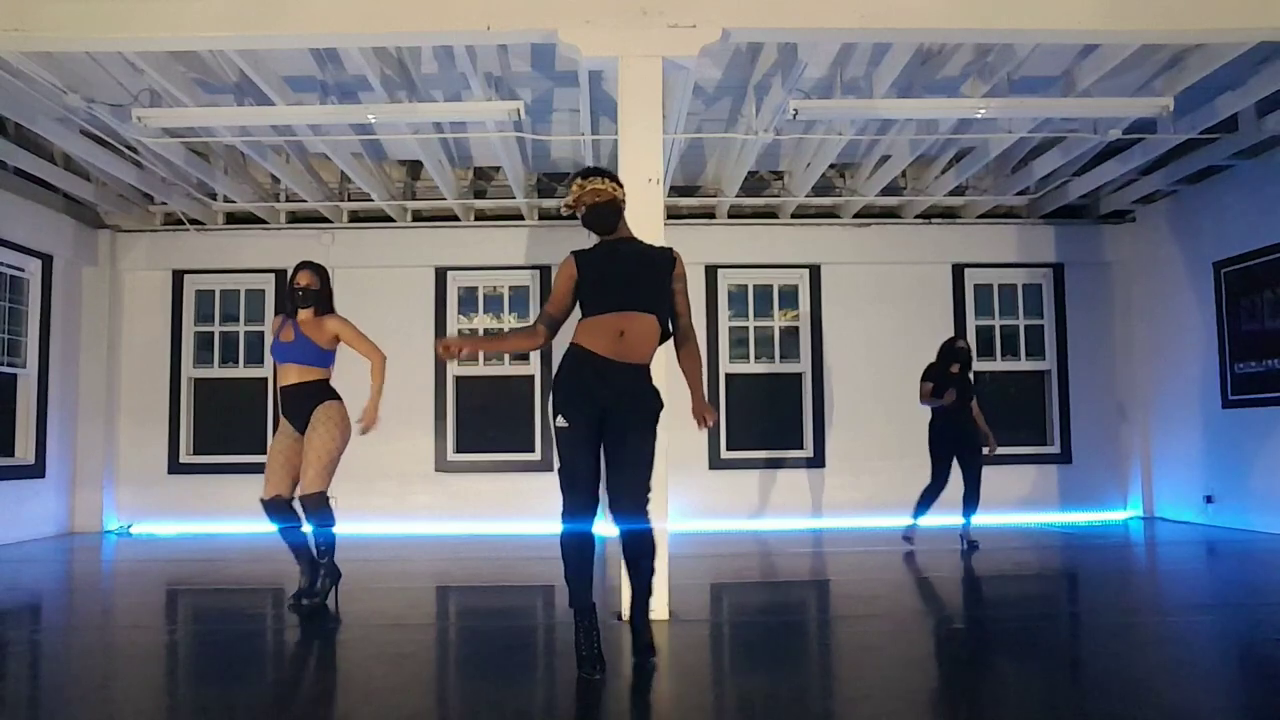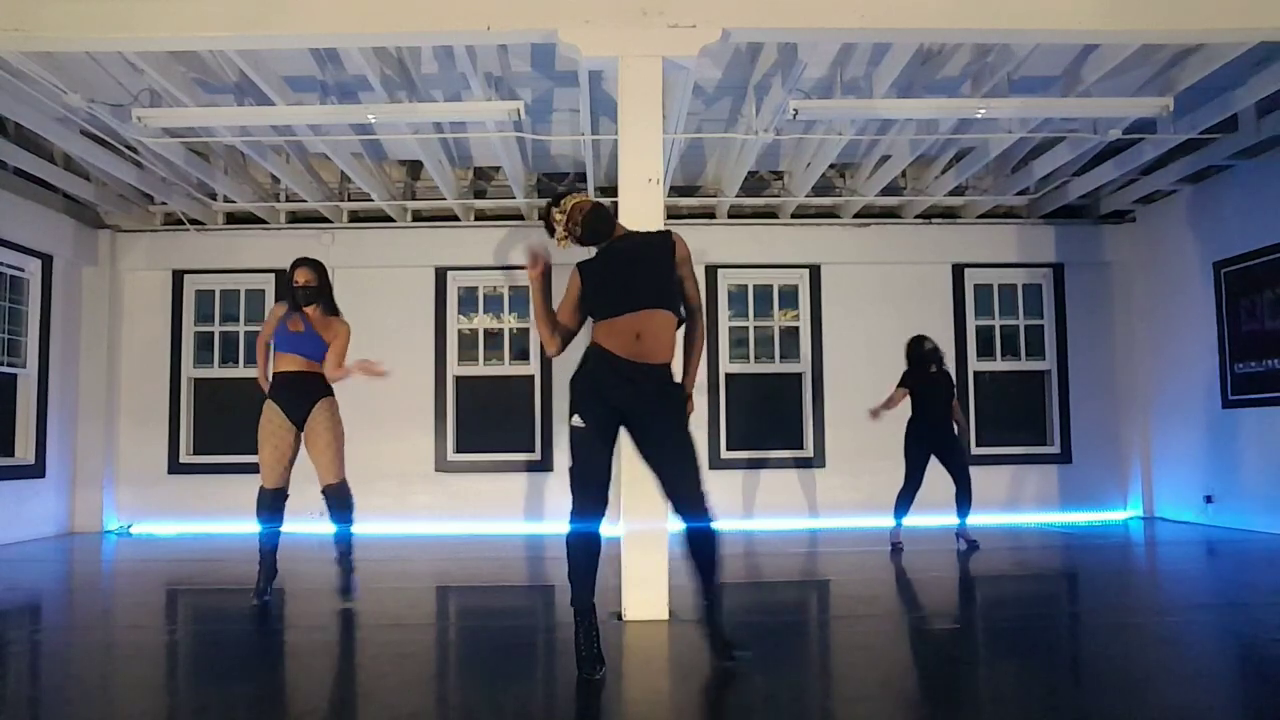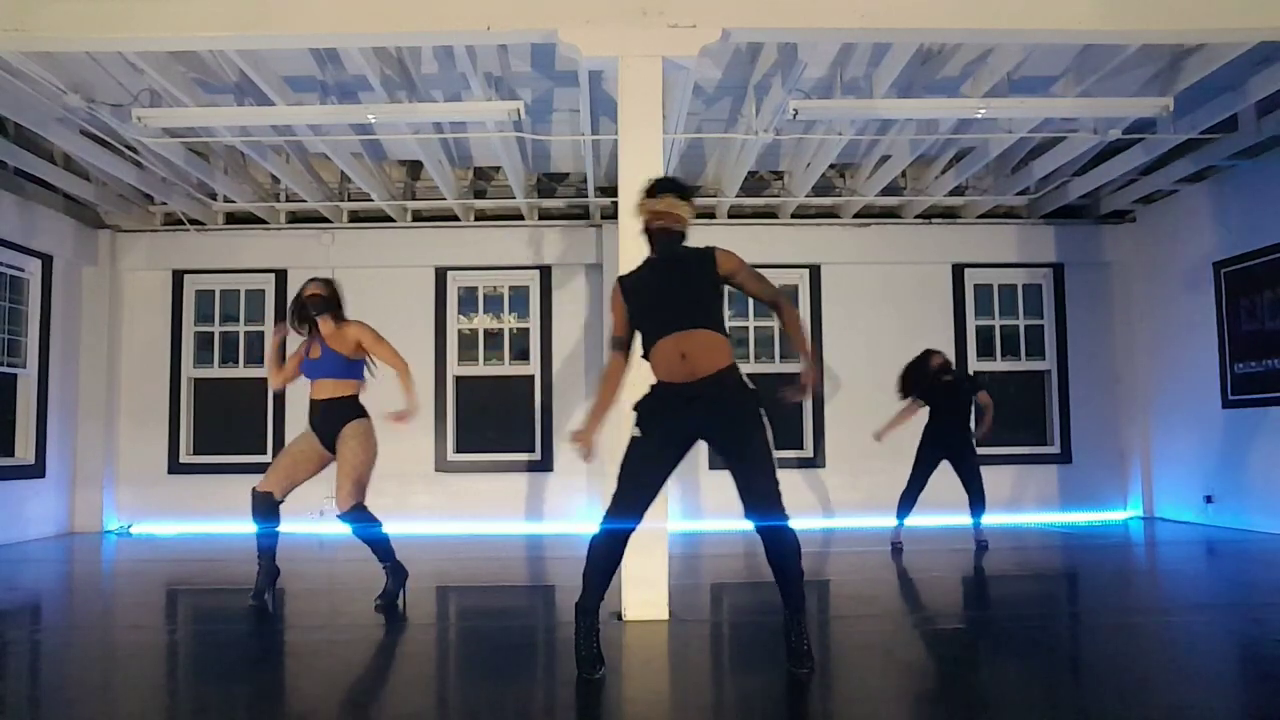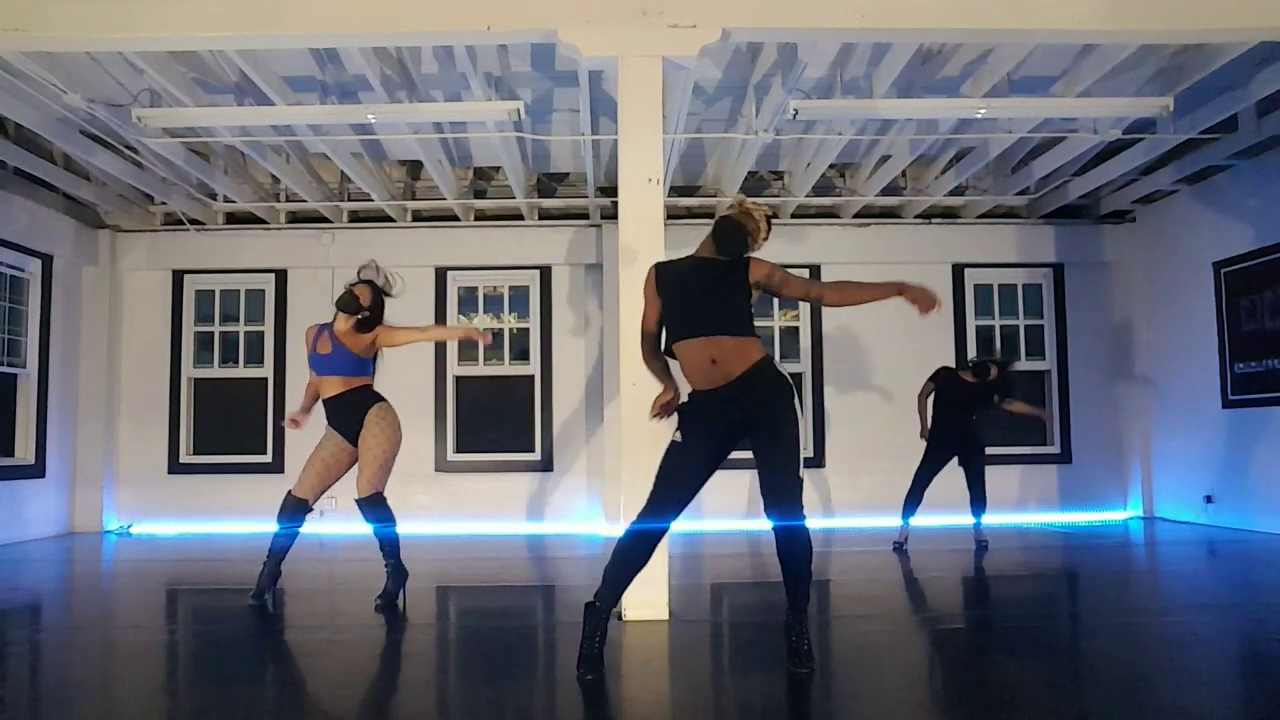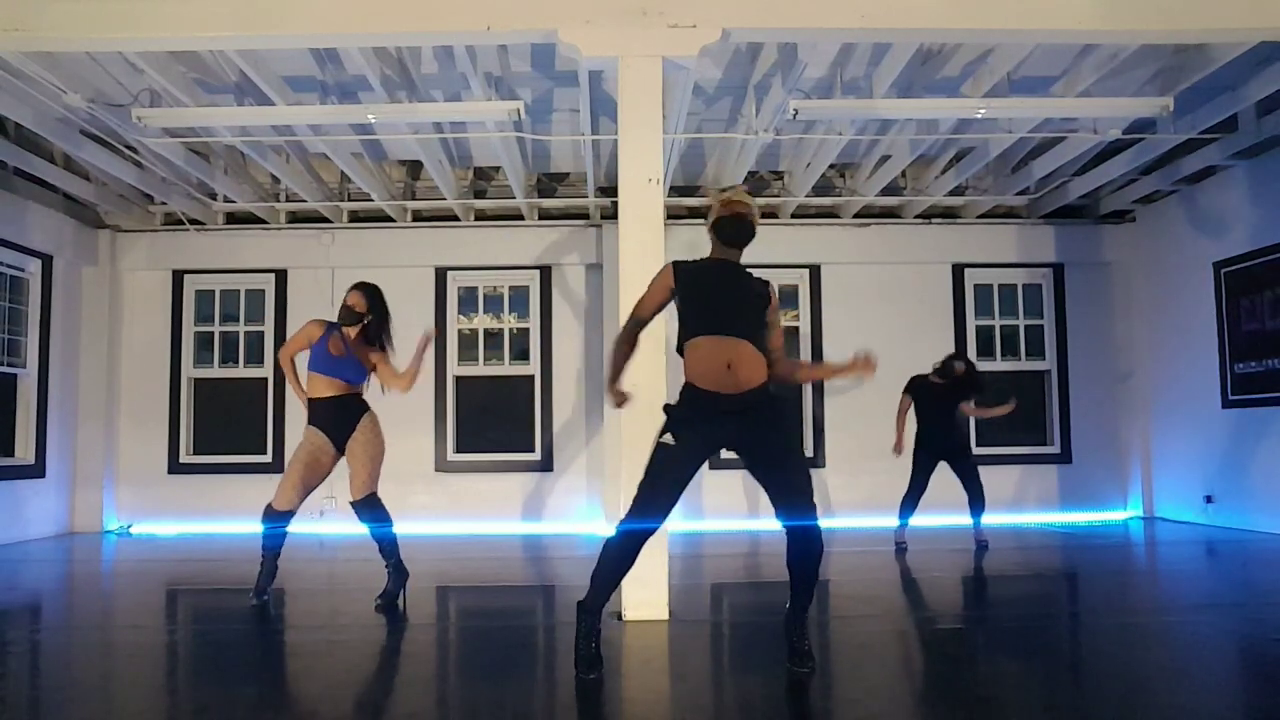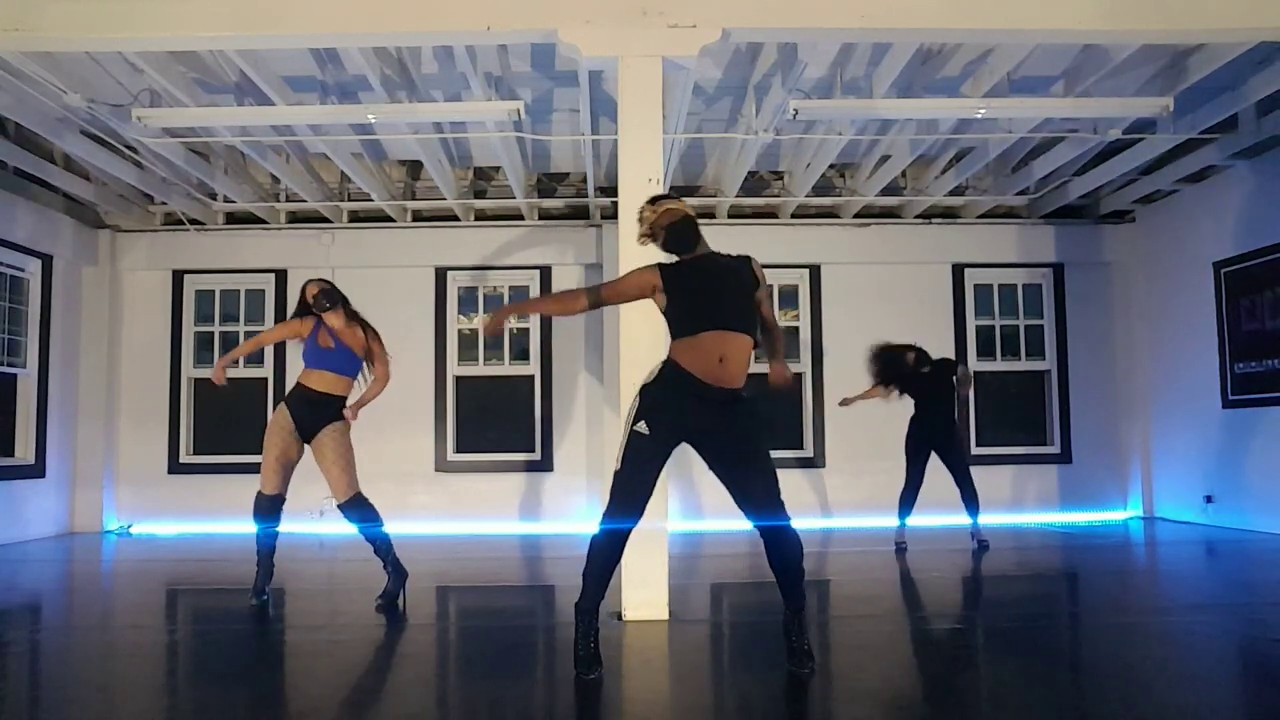
dt=0.4s
person 1, frame 1
left shoulder: (667, 261)
right shoulder: (578, 263)
left elbow: (684, 333)
right elbow: (540, 333)
left wrist: (697, 395)
right wrist: (477, 344)
left hip: (634, 389)
right hip: (579, 379)
left knee: (628, 507)
right knee: (578, 507)
left ankle: (639, 616)
right ankle: (584, 621)
person 1, frame 2
left shoulder: (668, 245)
right shoulder: (586, 272)
left elbow: (696, 313)
right elbow: (554, 344)
left wrist: (689, 384)
right wrist: (537, 283)
left hip: (656, 390)
right hip: (599, 383)
left knee: (693, 507)
right knee: (587, 509)
left ankle: (713, 617)
right ankle: (584, 623)
person 1, frame 3
left shoulder: (713, 261)
right shoulder: (628, 287)
left elbow: (778, 302)
right elbow: (619, 359)
left wrist: (807, 360)
right wrist: (592, 424)
left hip: (728, 397)
right hip: (666, 405)
left knee: (767, 513)
right knee: (622, 515)
left ankle: (796, 621)
right ankle: (586, 620)
person 1, frame 4
left shoulder: (750, 272)
right shoulder: (661, 275)
left elbow: (826, 293)
right elbow: (650, 343)
left wrist: (900, 289)
right wrist: (669, 386)
left hip: (763, 393)
right hip: (706, 408)
left knee: (786, 513)
right knee: (654, 516)
left ankle: (797, 624)
right ankle: (598, 615)
person 1, frame 5
left shoulder: (761, 291)
right shoulder: (678, 274)
left elbow: (781, 366)
right elbow: (633, 327)
left wrist: (842, 369)
right wrist: (614, 381)
left hip: (758, 412)
right hip: (696, 411)
left knee: (802, 522)
right knee: (642, 519)
left ankle: (797, 624)
right ankle: (590, 616)
person 1, frame 6
left shoulder: (747, 268)
right shoulder: (659, 277)
left elbow: (769, 323)
right elbow: (586, 298)
left wrist: (778, 360)
right wrist: (516, 307)
left hip: (730, 408)
right hip: (670, 397)
left knee: (773, 519)
right knee: (622, 515)
left ankle: (796, 623)
right ankle: (587, 623)
person 2, frame 1
left shoulder: (332, 324)
right shoulder: (279, 323)
left elbow: (377, 357)
left wrist: (373, 404)
left hip: (324, 409)
right hip: (291, 417)
left knee: (311, 493)
right knee: (273, 498)
left ankle: (327, 571)
right ankle: (309, 568)
person 2, frame 2
left shoulder: (338, 326)
right shoulder: (281, 312)
left elbow: (332, 371)
right elbow: (263, 341)
left wrist: (355, 368)
right wrist: (264, 379)
left hip: (318, 402)
right hip: (279, 403)
left knee: (333, 483)
right knee: (272, 488)
left ankle: (344, 562)
right ankle: (266, 570)
person 2, frame 3
left shoulder: (355, 332)
right shoulder: (307, 346)
left elbow: (398, 364)
right elbow: (277, 381)
left wrist: (410, 401)
right wrist: (276, 341)
left hip: (352, 425)
right hip: (318, 429)
left knee: (349, 506)
right knee: (264, 493)
left ankle: (394, 572)
right ankle: (266, 573)
person 2, frame 4
left shoulder: (372, 335)
right shoulder: (314, 333)
left elbow: (423, 333)
left wrist: (467, 332)
right wrist: (302, 411)
left hip: (373, 415)
right hip: (339, 429)
left knee: (368, 494)
right knee: (299, 496)
left ankle: (395, 571)
right ankle: (269, 572)
person 2, frame 5
left shoulder: (373, 353)
right shoulder: (318, 329)
left elbow: (403, 385)
right elbow: (285, 355)
left wrist: (423, 346)
right wrist: (303, 396)
left hip: (359, 423)
right hip: (320, 427)
left knee: (363, 498)
right knee: (283, 502)
left ankle: (396, 572)
right ankle: (266, 573)
person 2, frame 6
left shoulder: (365, 333)
right shoulder: (308, 326)
left elbow: (382, 376)
right elbow: (263, 338)
left wrist: (358, 405)
right wrist: (225, 360)
left hip: (331, 419)
right hip: (293, 411)
left knee: (349, 496)
right knee: (270, 492)
left ankle: (394, 570)
right ankle: (263, 574)
person 3, frame 1
left shoulder: (966, 379)
right shoulder: (934, 371)
left elbow: (975, 411)
right elbow: (923, 398)
left wrist: (988, 434)
right wrist: (941, 401)
left hip: (968, 435)
right hip: (942, 433)
left knee: (973, 483)
right knee: (938, 482)
left ankle: (966, 529)
right ankle: (914, 523)
person 3, frame 2
left shoulder: (944, 375)
right shoulder: (912, 375)
left elbow: (953, 404)
right elbow: (895, 397)
left wrist: (962, 427)
right wrist: (880, 408)
left hip: (945, 435)
right hip: (919, 435)
left knee: (964, 480)
right knee: (912, 484)
left ankle: (962, 528)
right ankle: (896, 529)
person 3, frame 3
left shoulder: (966, 381)
right shoulder: (929, 388)
left elbow: (988, 404)
right elbow: (909, 410)
left wrist: (982, 429)
right wrist: (885, 430)
left hip: (961, 443)
right hip: (933, 441)
left knee: (975, 488)
right knee: (915, 485)
left ankle: (978, 528)
right ankle: (899, 527)
person 3, frame 4
left shoulder: (983, 391)
right shoulder: (945, 375)
left elbow: (1009, 403)
right elbow: (923, 395)
left wrist: (1038, 412)
right wrist: (924, 425)
left hip: (970, 443)
right hip: (940, 441)
left knee: (977, 488)
right knee: (919, 483)
left ankle: (978, 529)
right ankle: (904, 527)
person 3, frame 5
left shoulder: (954, 390)
right shoulder: (917, 383)
left elbow: (973, 411)
right elbow: (902, 410)
left wrist: (1005, 408)
right wrist: (899, 438)
left hip: (955, 444)
right hip: (926, 445)
left knee: (975, 488)
right knee: (916, 489)
left ankle: (977, 528)
right ankle: (901, 529)
person 3, frame 6
left shoulder: (943, 366)
right shoulder: (908, 378)
left elbow: (965, 374)
right elbow: (882, 388)
left wrist: (964, 386)
right wrist: (854, 399)
left hip: (948, 434)
right hip: (920, 435)
left knee: (965, 481)
right knee: (913, 484)
left ankle: (975, 526)
right ankle: (901, 528)
